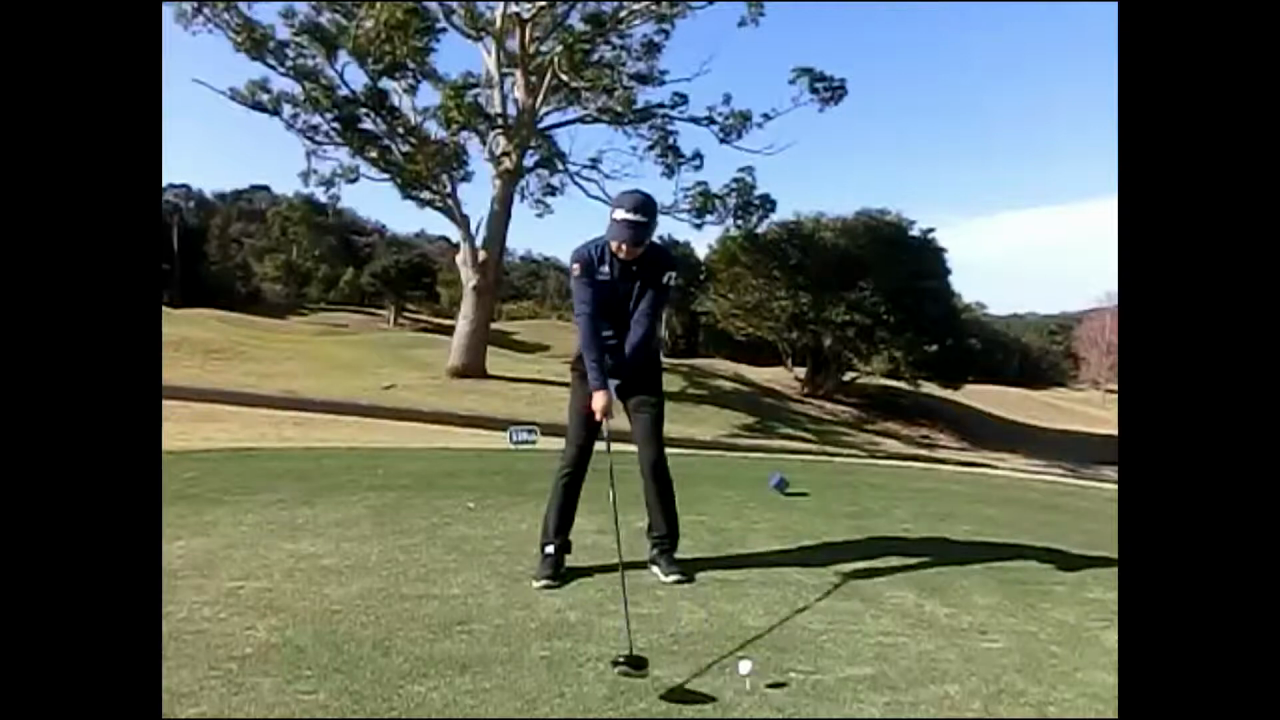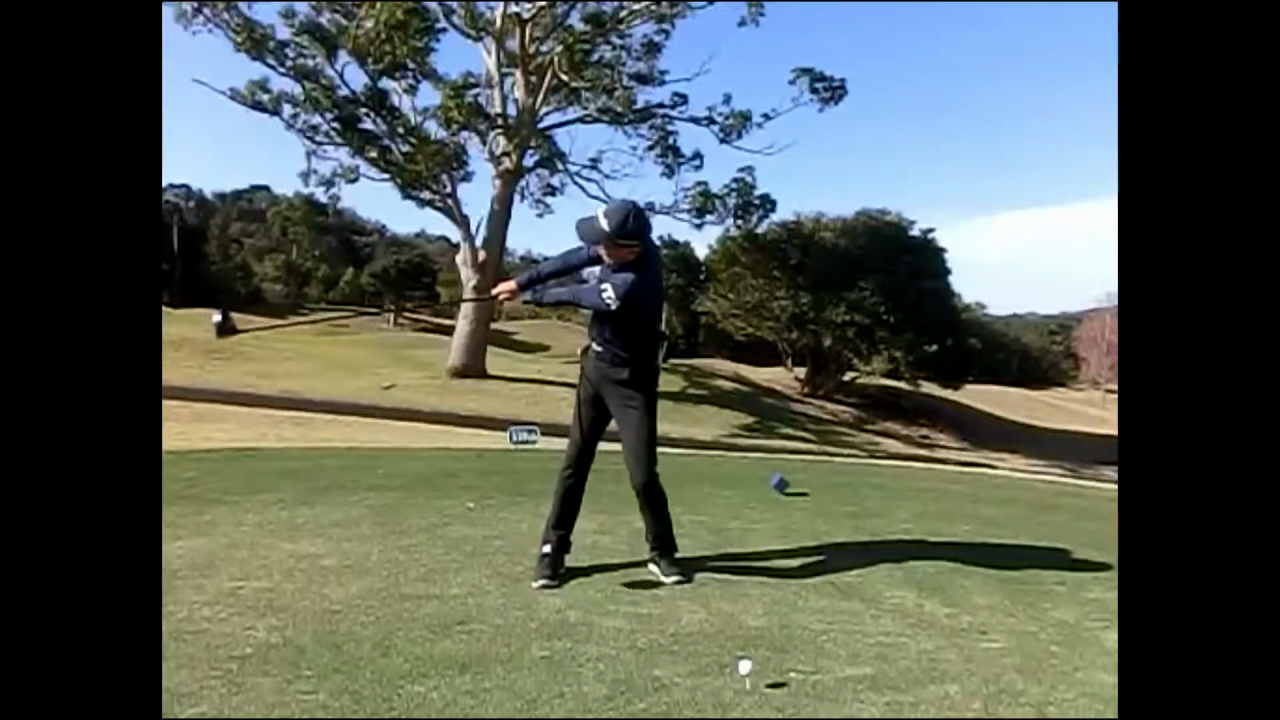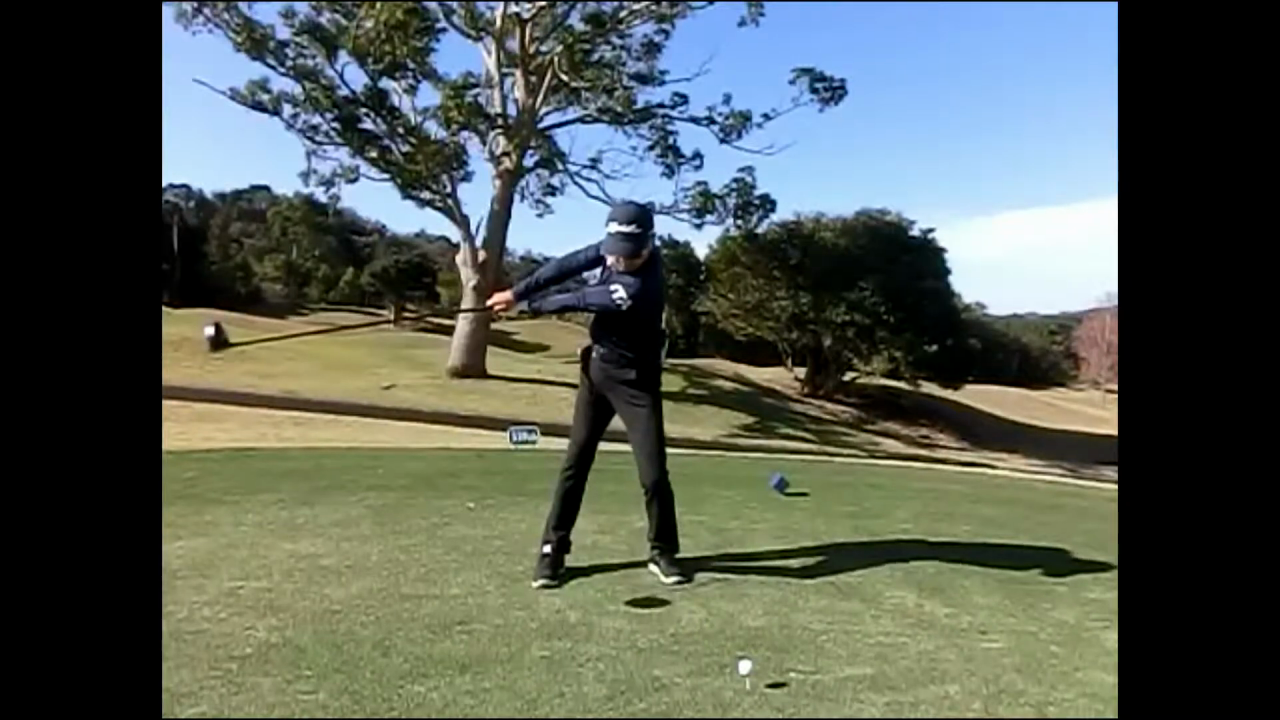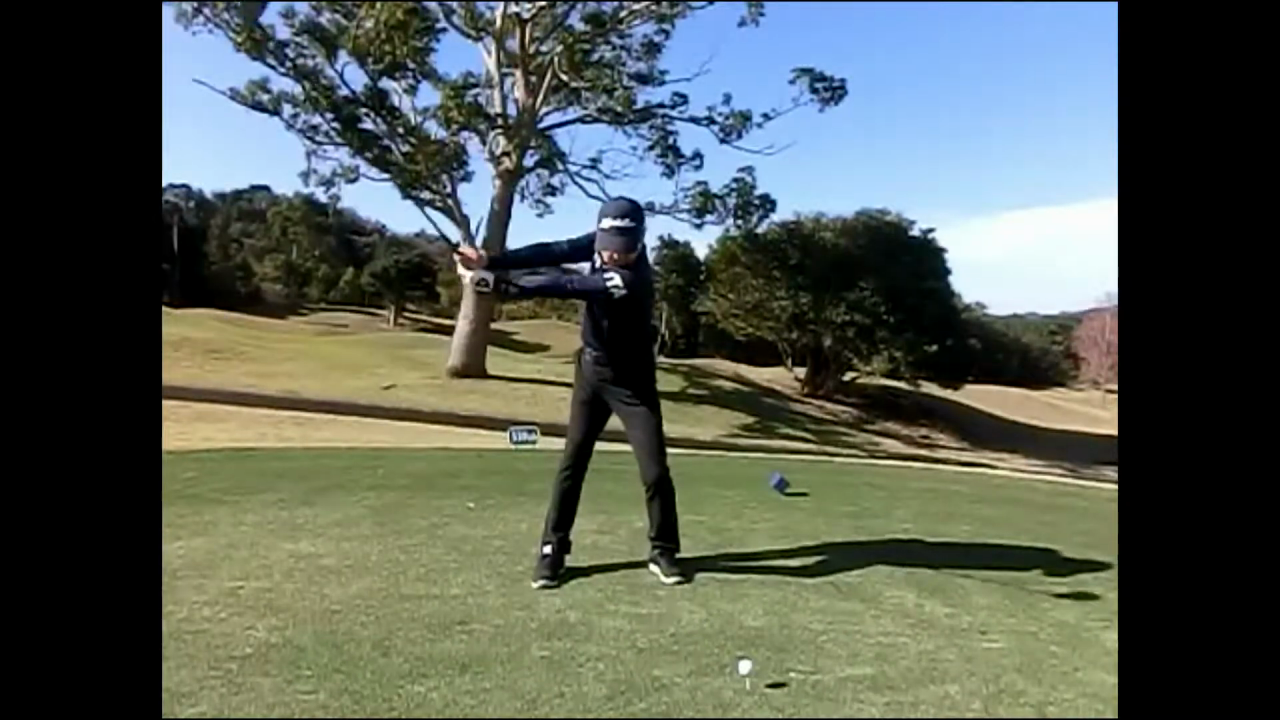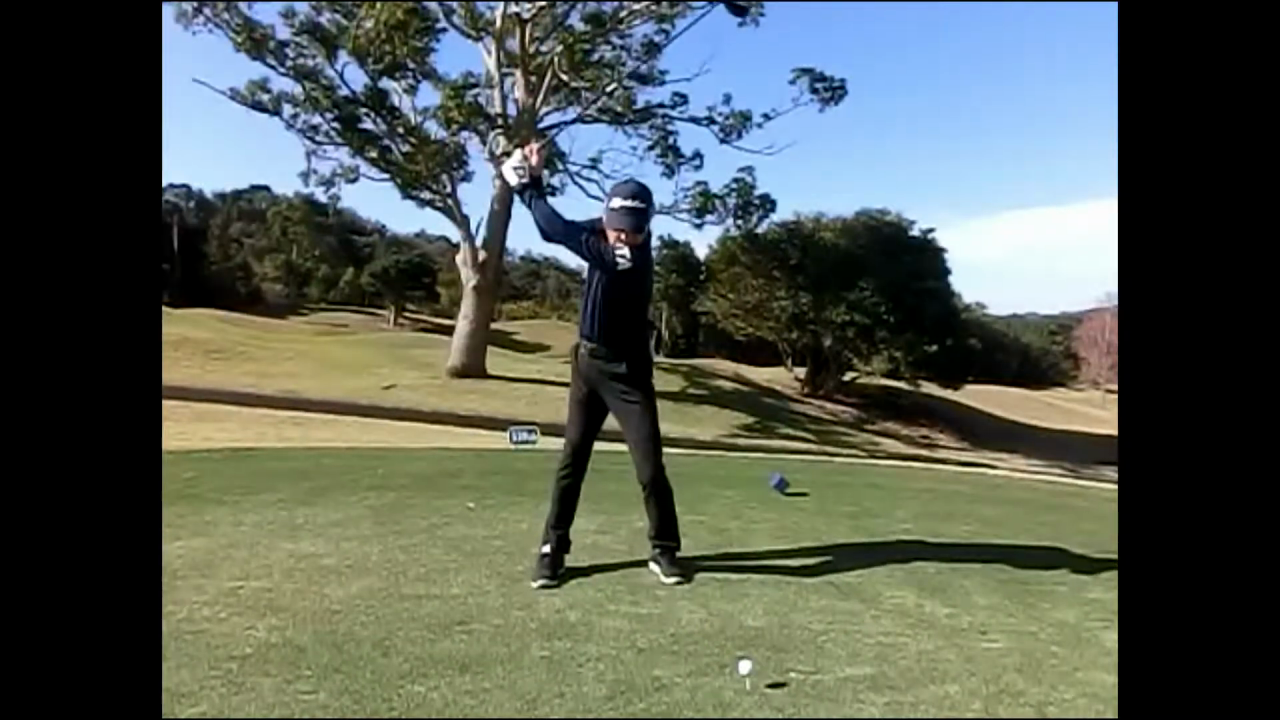
dt=1s
person 1, frame 1
left shoulder: (662, 264)
right shoulder: (586, 258)
left elbow: (643, 325)
right elbow: (587, 322)
left wrist: (619, 382)
right wrist: (597, 384)
left hip: (640, 369)
right hip: (591, 366)
left knee: (653, 461)
right knee: (573, 459)
left ankle: (663, 549)
right ankle: (552, 550)
person 1, frame 2
left shoulder: (634, 285)
right shoulder: (632, 246)
left elbow: (575, 296)
right elbow: (575, 258)
left wrist: (533, 294)
right wrist: (521, 281)
left hip: (631, 379)
right hip: (596, 364)
left knee: (643, 474)
right knee: (575, 461)
left ankle: (662, 552)
right ankle: (553, 548)
person 1, frame 3
left shoulder: (640, 288)
right shoulder: (616, 247)
left elbow: (578, 301)
right elbow: (569, 264)
left wrist: (531, 305)
right wrist: (517, 291)
left hip: (635, 379)
right hip: (597, 367)
left knee: (653, 474)
right knee: (575, 462)
left ankle: (663, 552)
right ankle: (553, 549)
person 1, frame 4
left shoulder: (632, 279)
right shoulder: (601, 242)
left elbow: (563, 287)
right elbow: (551, 253)
left wrist: (499, 284)
right wrist: (491, 260)
left hip: (632, 378)
right hip: (592, 368)
left knee: (655, 471)
right knee: (572, 463)
left ankle: (663, 551)
right ankle: (552, 550)
person 1, frame 5
left shoulder: (631, 261)
right shoulder: (605, 233)
left elbow: (563, 233)
right elbow: (555, 230)
left wrist: (526, 186)
right wrist: (535, 182)
left hip: (626, 372)
right hip: (588, 364)
left knee: (650, 469)
right knee: (571, 460)
left ankle: (664, 550)
right ankle: (552, 549)
